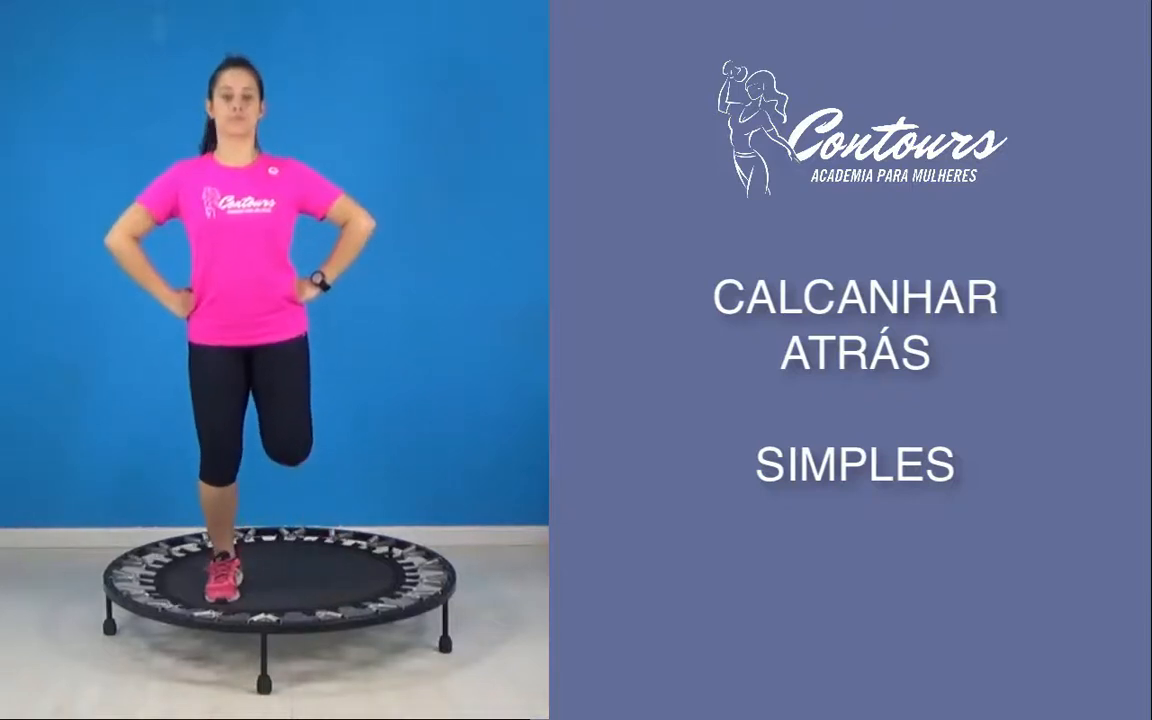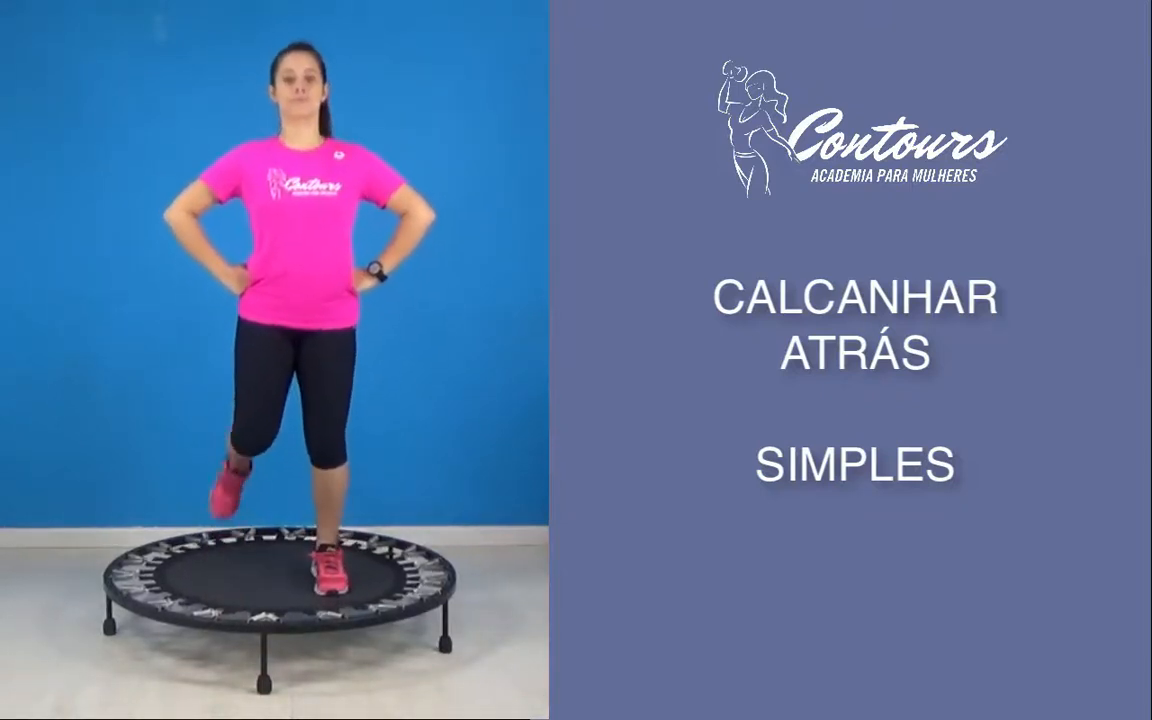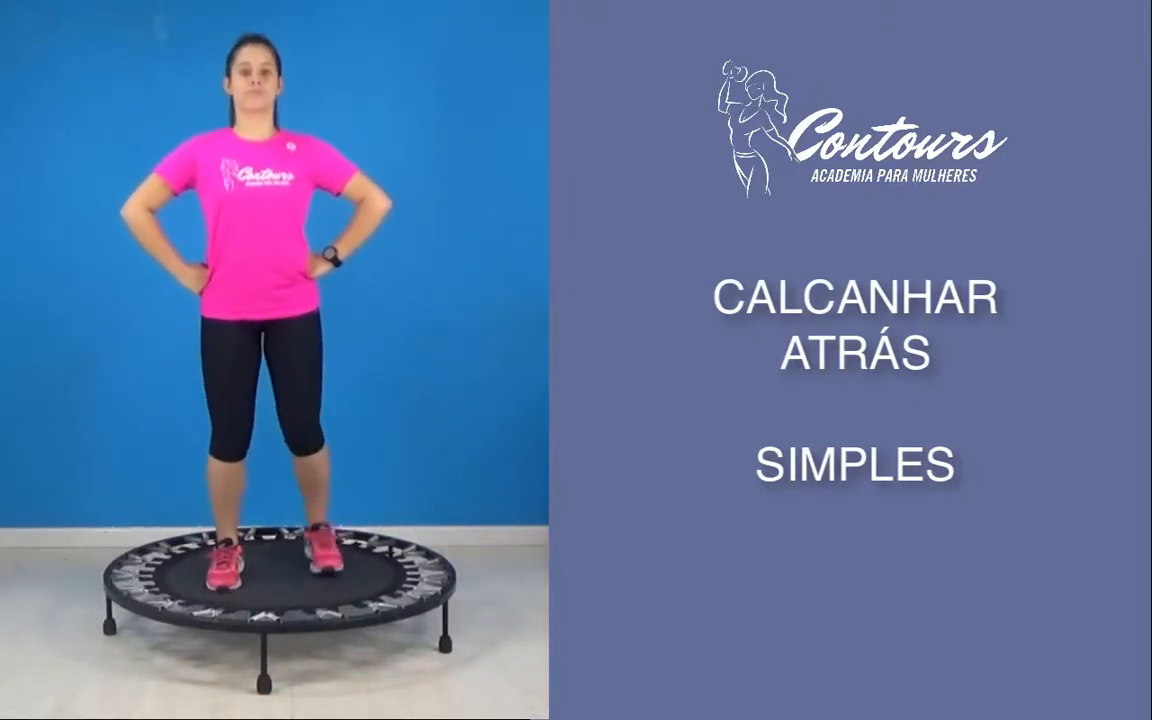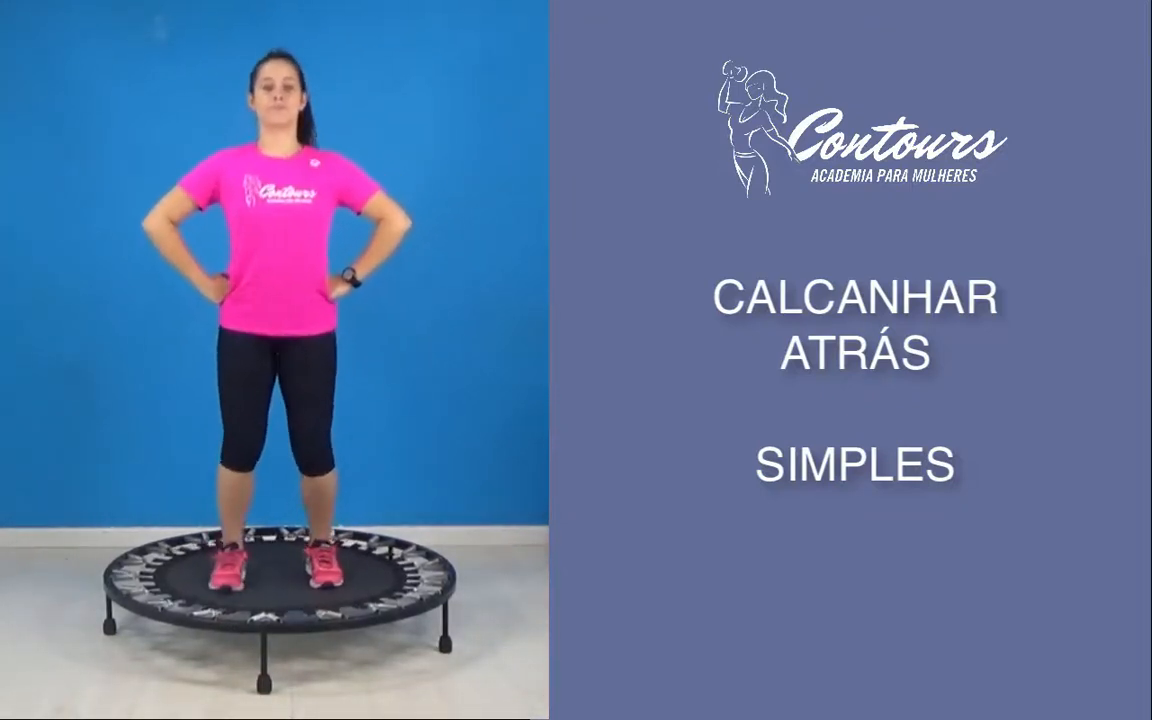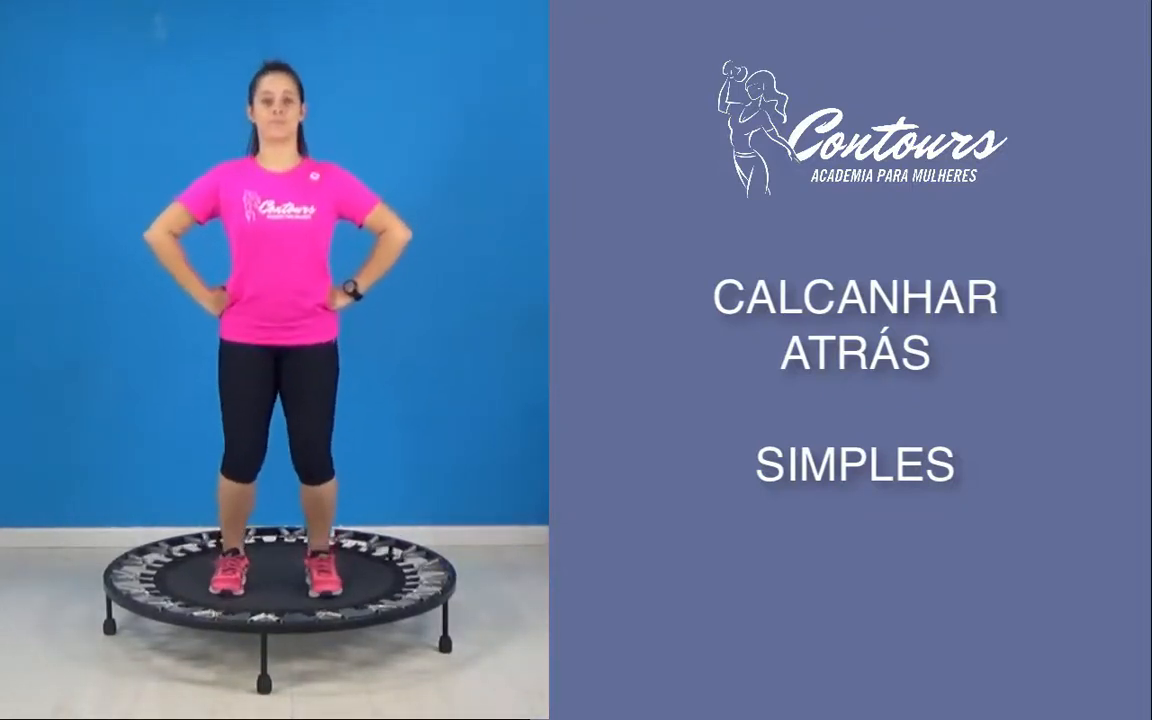
dt=1s
person 1, frame 1
left shoulder: (290, 175)
right shoulder: (184, 177)
left elbow: (361, 222)
right elbow: (120, 238)
left wrist: (319, 281)
right wrist: (170, 297)
left hip: (282, 335)
right hip: (212, 341)
left knee: (289, 448)
right knee: (219, 459)
left ankle: (284, 428)
right ankle: (223, 559)
person 1, frame 2
left shoulder: (354, 161)
right shoulder: (247, 160)
left elbow: (420, 214)
right elbow: (178, 213)
left wrist: (375, 273)
right wrist: (226, 273)
left hip: (332, 324)
right hip: (263, 320)
left knee: (327, 444)
right knee: (253, 434)
left ankle: (328, 551)
right ankle: (236, 468)
person 1, frame 3
left shoulder: (308, 152)
right shoulder: (201, 151)
left elbow: (376, 201)
right elbow: (135, 209)
left wrist: (330, 259)
right wrist: (184, 271)
left hip: (295, 312)
right hip: (225, 315)
left knee: (302, 429)
right knee: (229, 435)
left ankle: (319, 531)
right ankle: (226, 546)
person 1, frame 4
left shoulder: (331, 169)
right shoulder: (225, 166)
left elbow: (396, 221)
right elbow: (158, 222)
left wrist: (350, 278)
right wrist: (205, 283)
left hip: (311, 331)
right hip: (243, 330)
left knee: (313, 447)
right knee: (241, 445)
left ankle: (322, 547)
right ankle: (231, 549)
person 1, frame 5
left shoulder: (331, 181)
right shoulder: (225, 180)
left elbow: (396, 233)
right elbow: (160, 234)
left wrist: (351, 290)
right wrist: (205, 295)
left hip: (312, 341)
right hip: (244, 340)
left knee: (312, 457)
right knee: (242, 456)
left ankle: (321, 555)
right ankle: (231, 555)
